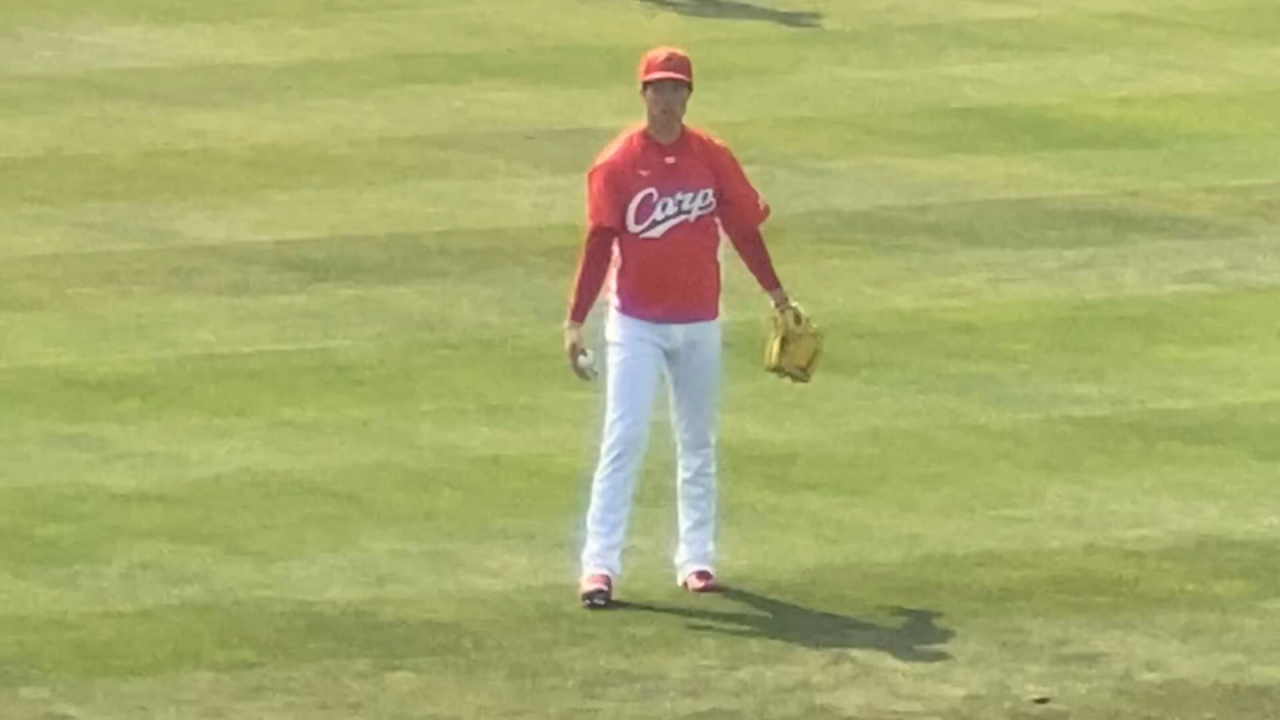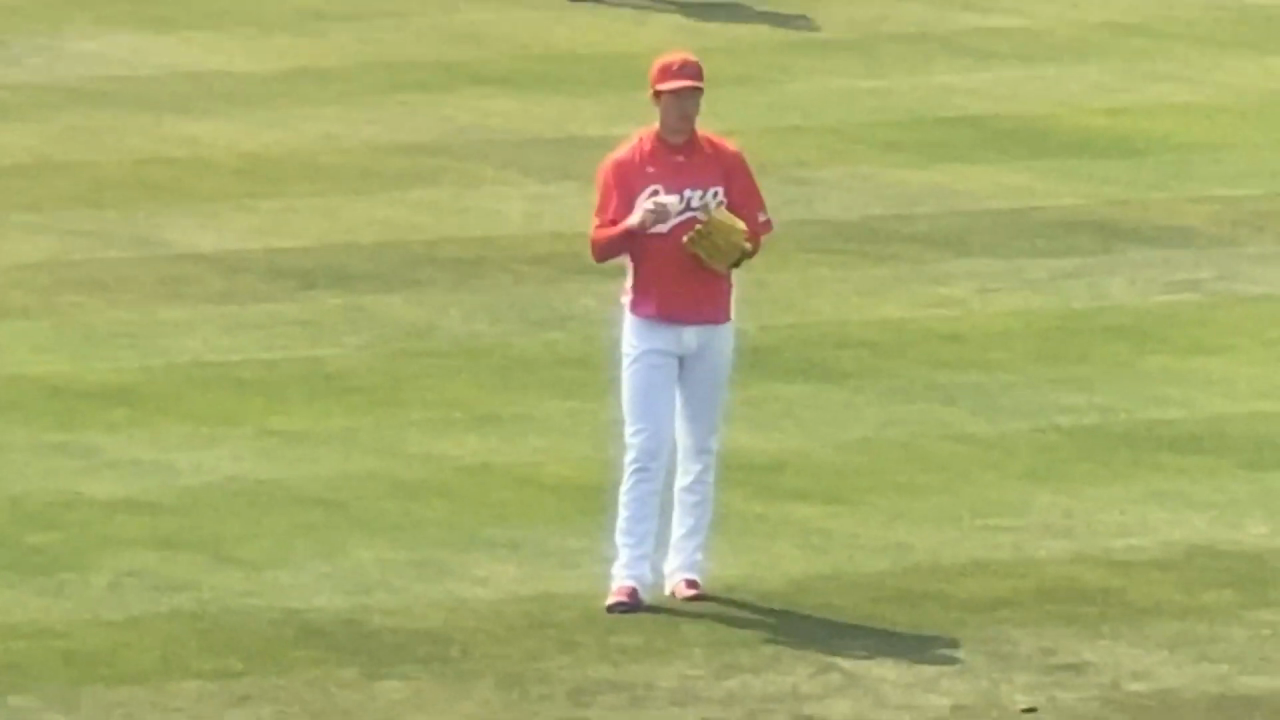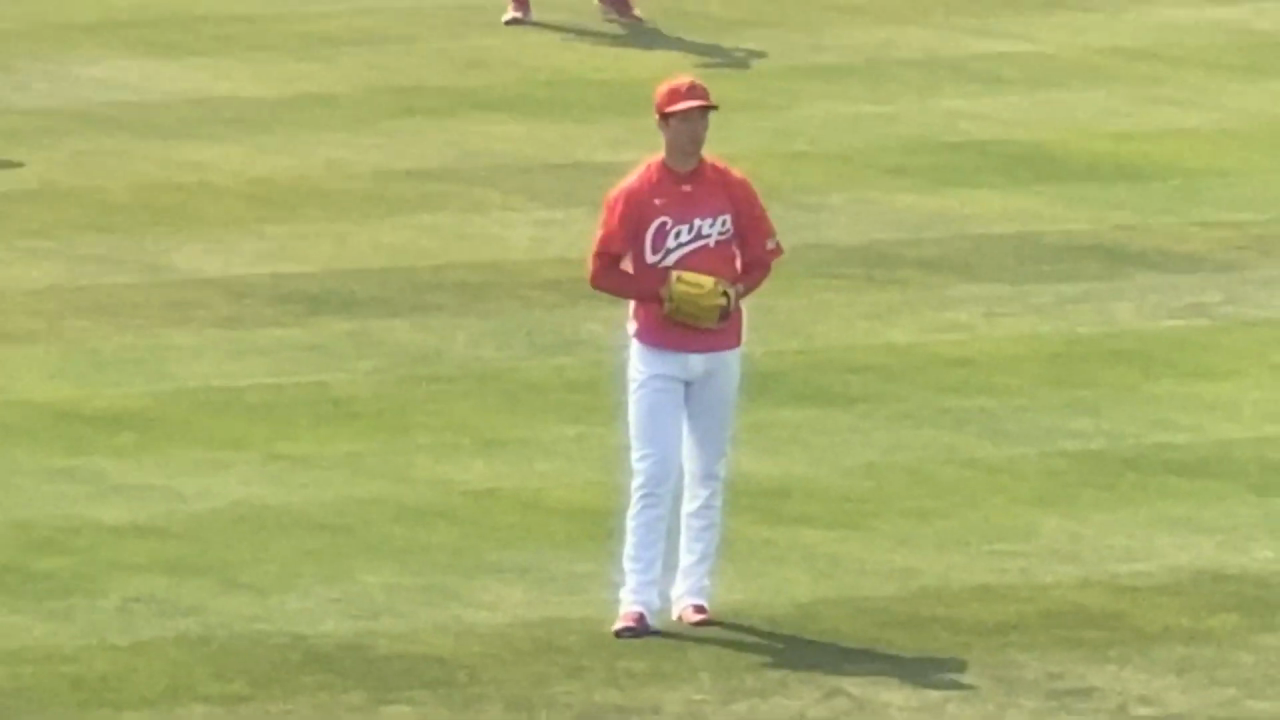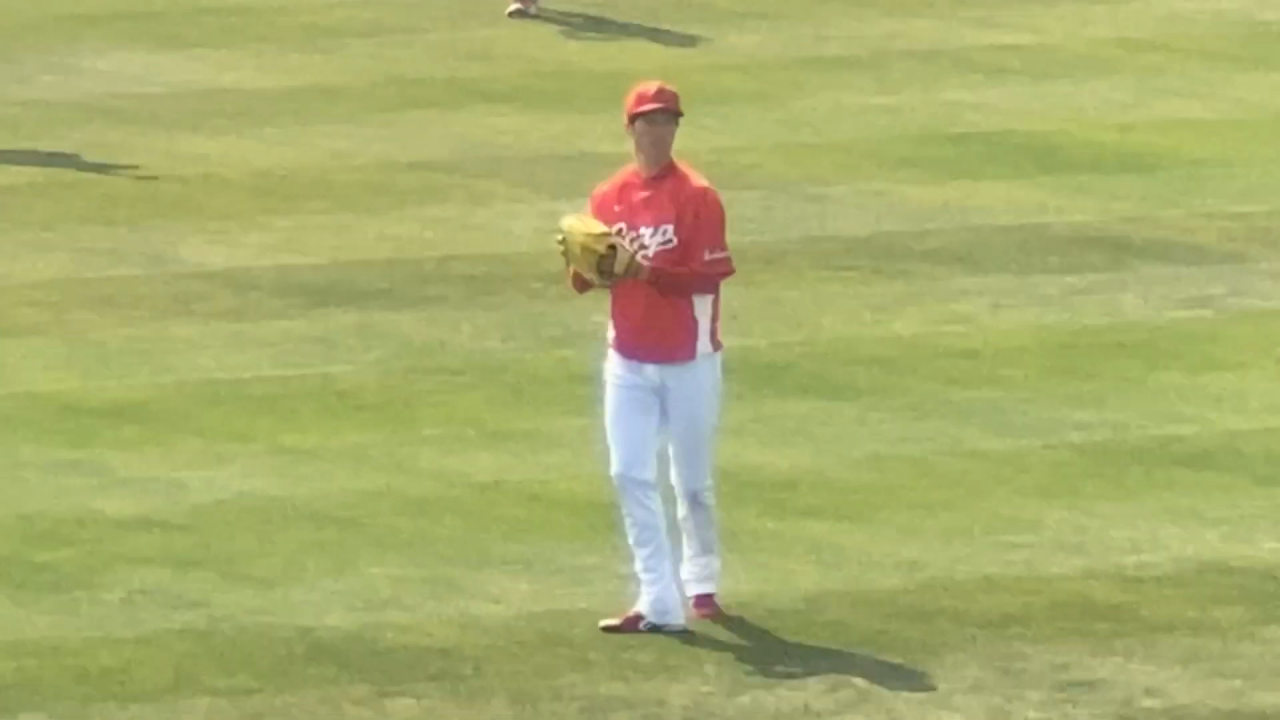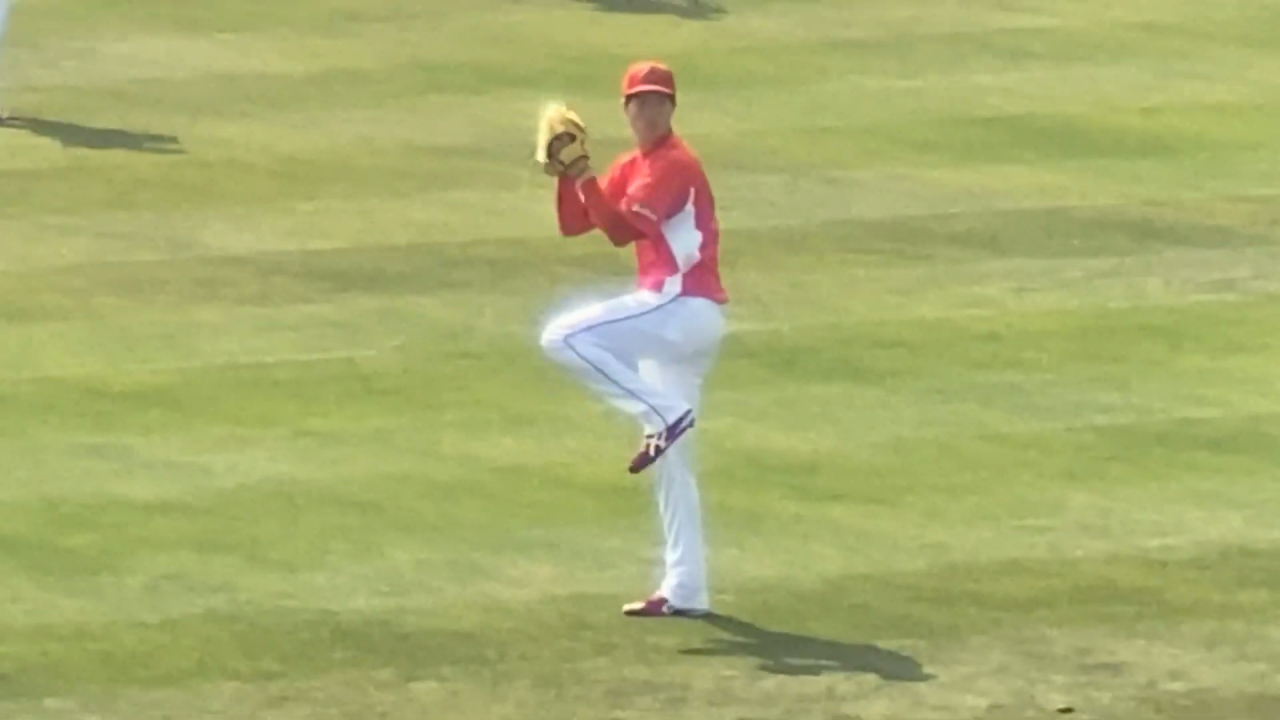
dt=1s
person 1, frame 1
left shoulder: (714, 157)
right shoulder: (614, 164)
left elbow: (744, 228)
right elbow: (599, 245)
left wrist: (776, 294)
right wrist: (576, 322)
left hip: (700, 322)
right hip: (635, 322)
left knee: (698, 445)
right knee: (623, 439)
left ankle: (696, 558)
right ankle: (599, 563)
person 1, frame 2
left shoulder: (727, 159)
right shoulder: (624, 164)
left elbow: (754, 236)
right elbow: (600, 247)
right wrist: (636, 223)
left hip: (712, 325)
right hip: (649, 325)
left knee: (700, 450)
right knee: (646, 449)
left ankle: (686, 567)
right ankle: (630, 574)
person 1, frame 3
left shoulder: (732, 187)
right shoulder: (632, 193)
left elbow: (760, 258)
right elbow: (602, 272)
left wrist: (735, 291)
right wrist: (662, 290)
left hip: (720, 351)
right hip: (657, 352)
left knee: (707, 475)
right knee: (653, 474)
left ankle: (692, 592)
right ankle: (637, 600)
person 1, frame 4
left shoulder: (696, 195)
right shoulder: (607, 196)
left elbow: (710, 277)
right elbow: (582, 278)
left wrist: (642, 269)
left hip: (688, 360)
right hip: (626, 360)
left knee: (693, 480)
right knee: (629, 476)
left ankle: (699, 579)
right ankle: (659, 602)
person 1, frame 5
left shoulder: (673, 162)
right shoulder: (629, 167)
left elbow: (623, 228)
right elbow: (575, 223)
left wrist: (586, 181)
right wrist: (568, 176)
left hip: (680, 307)
right hip: (683, 314)
left knee: (562, 337)
right knee: (671, 459)
left ankle: (661, 418)
right ankle: (684, 590)
